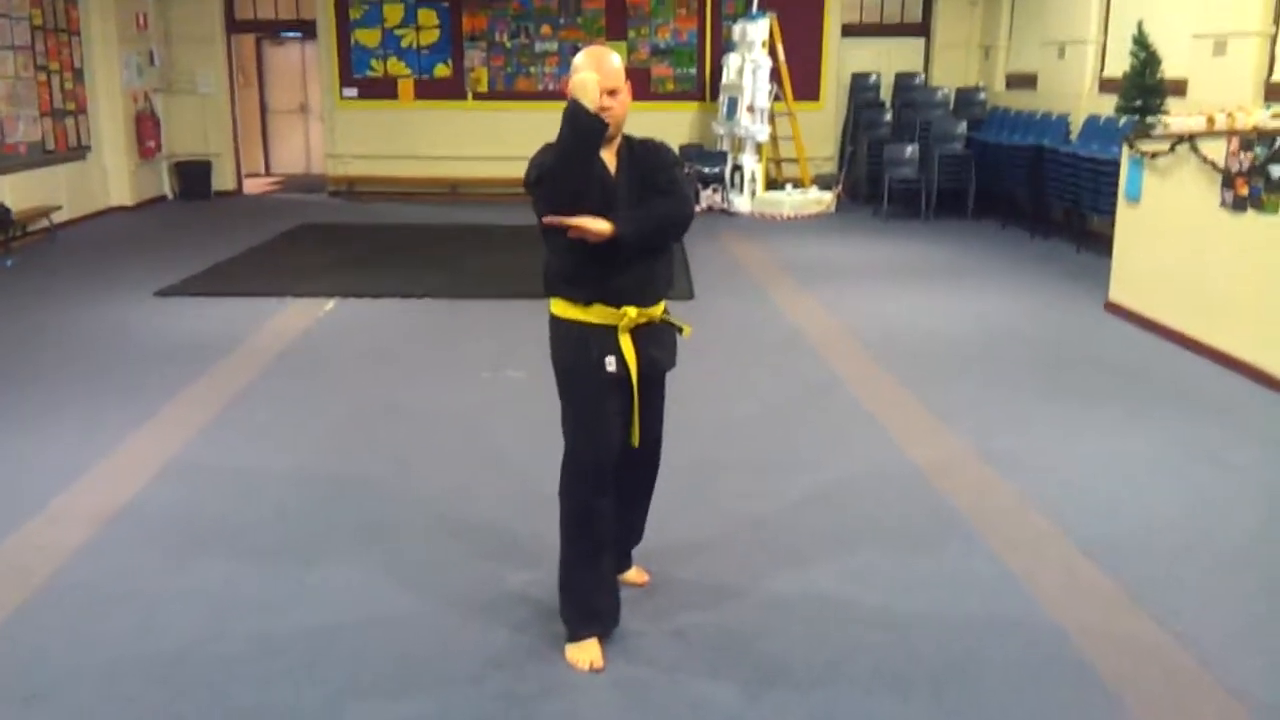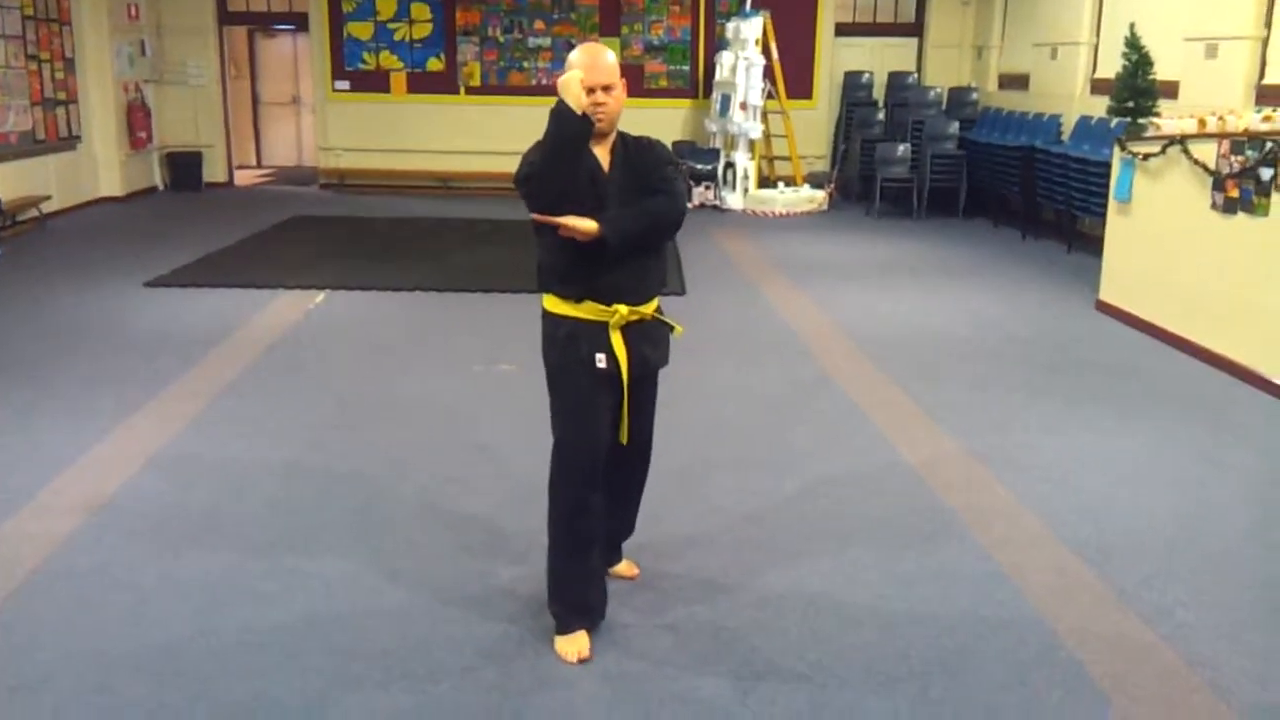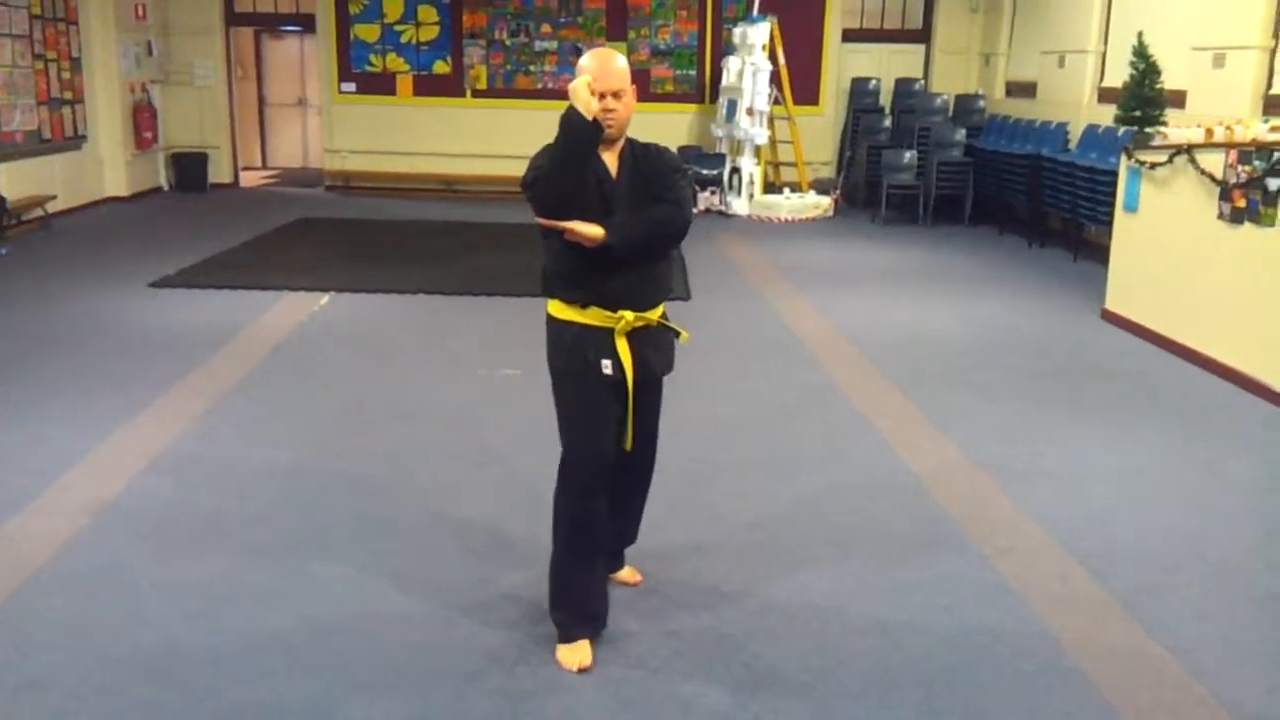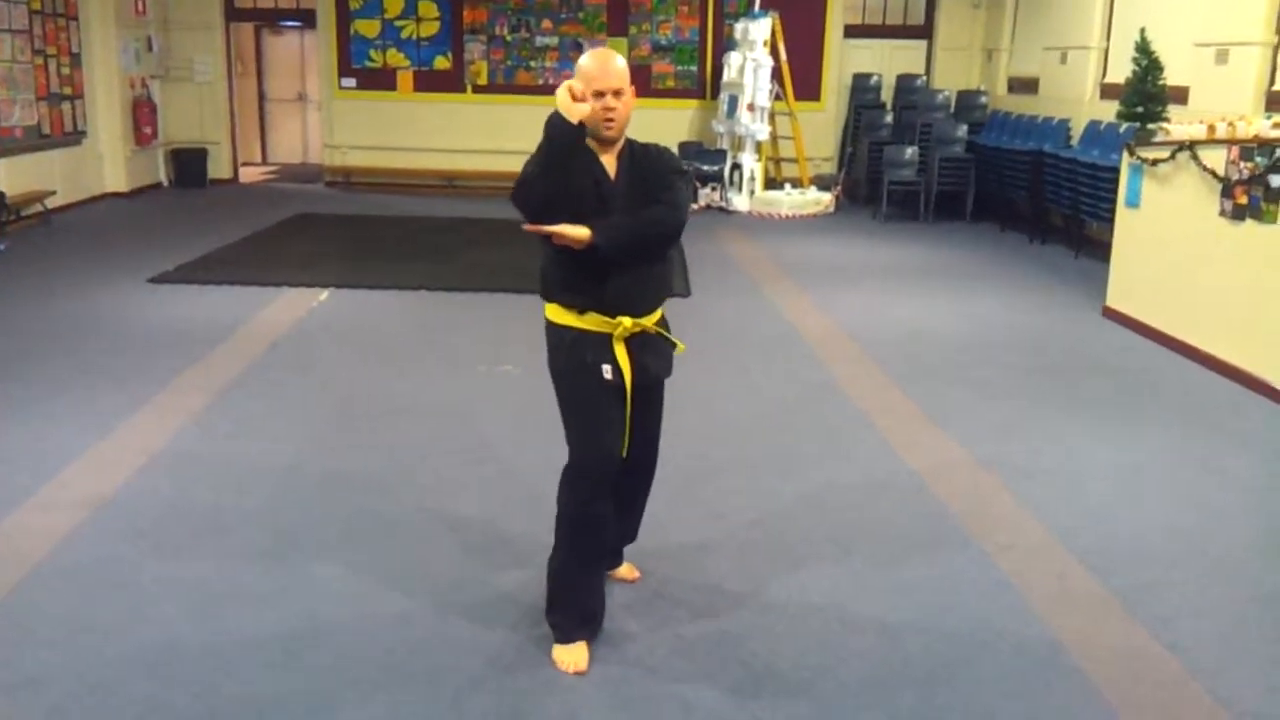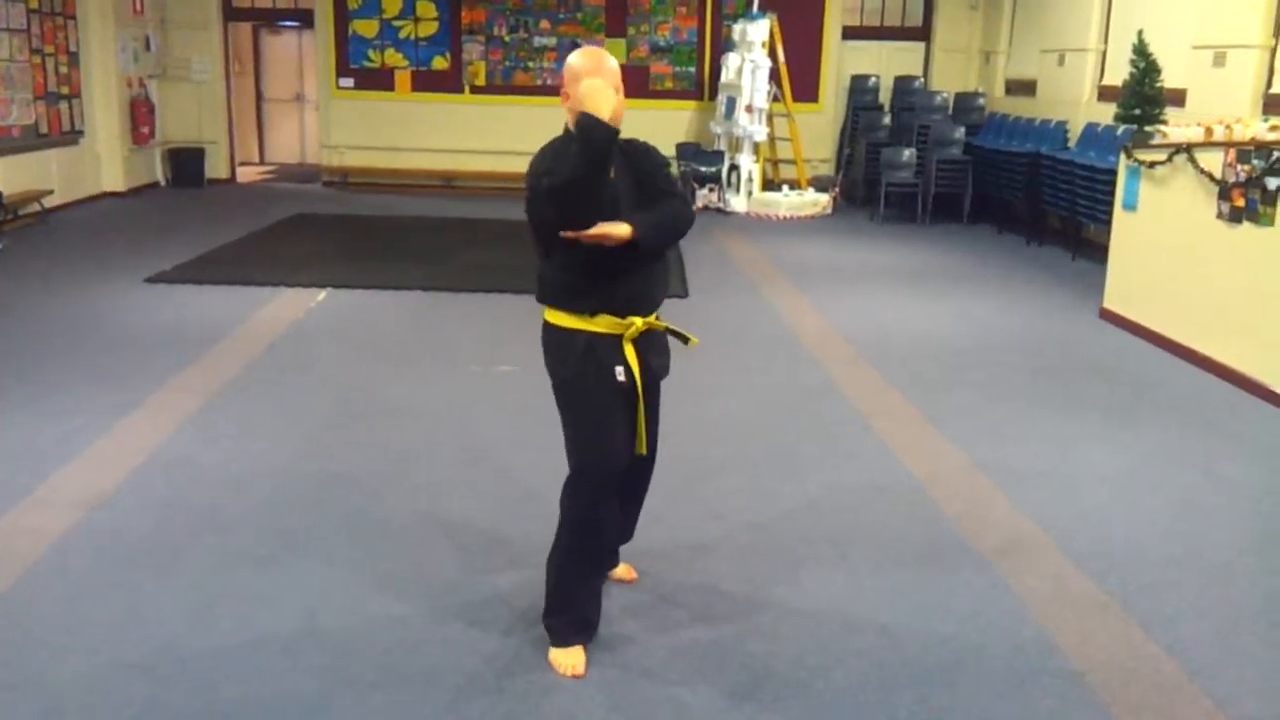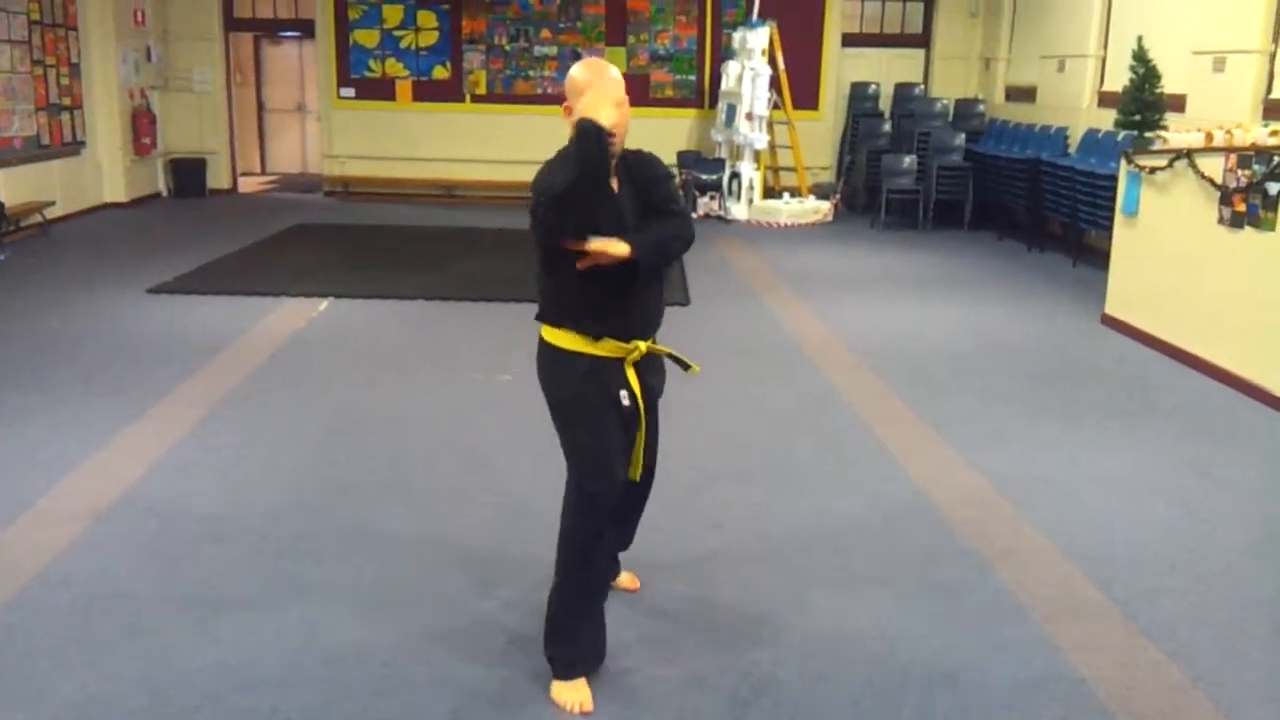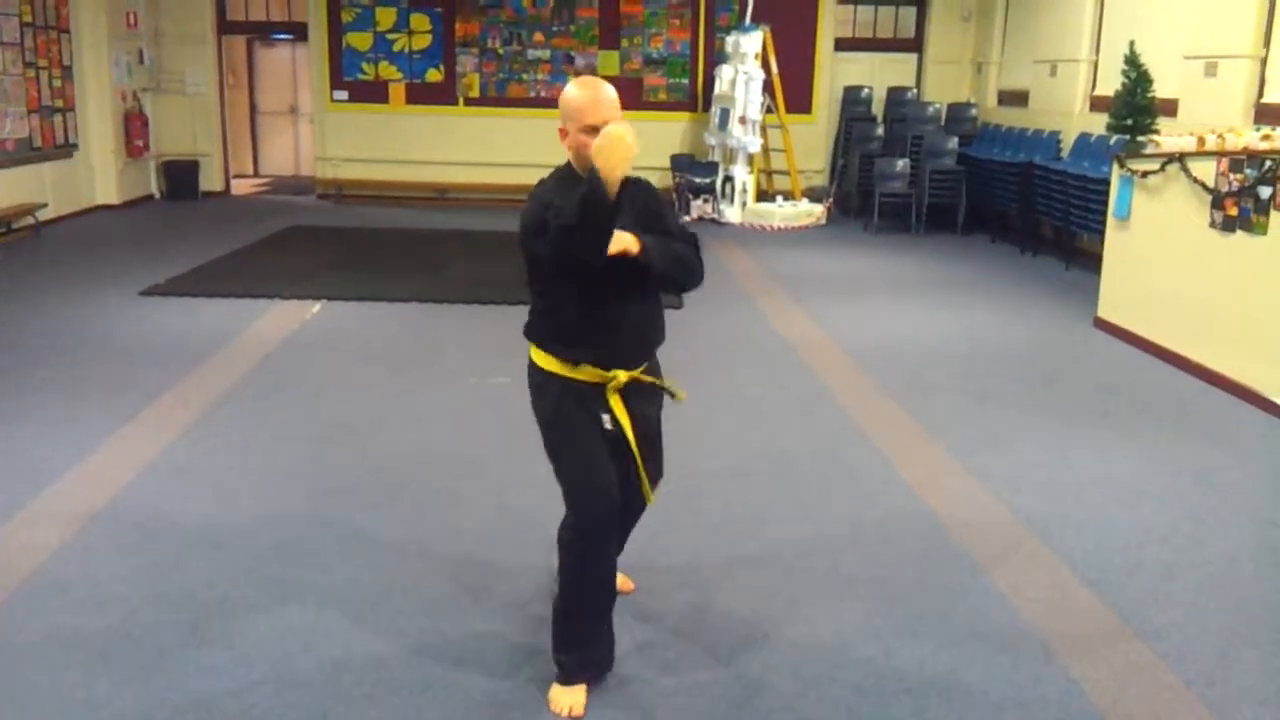
dt=0.4s
person 1, frame 1
left shoulder: (654, 157)
right shoulder: (555, 159)
left elbow: (677, 213)
right elbow: (561, 195)
left wrist: (612, 230)
right wrist: (581, 115)
left hip: (645, 332)
right hip: (583, 335)
left knee: (638, 455)
right knee: (590, 464)
left ankle: (616, 555)
right ankle: (585, 618)
person 1, frame 2
left shoulder: (650, 156)
right shoulder: (549, 155)
left elbow: (669, 213)
right elbow: (544, 195)
left wrist: (600, 229)
right wrist: (567, 114)
left hip: (639, 328)
right hip: (575, 331)
left knee: (629, 450)
right knee: (579, 459)
left ankle: (606, 548)
right ankle: (573, 610)
person 1, frame 3
left shoulder: (658, 163)
right shoulder: (558, 159)
left elbow: (674, 221)
right elbow: (551, 199)
left wrist: (606, 235)
right wrist: (579, 121)
left hip: (644, 334)
right hip: (580, 336)
left knee: (633, 456)
right knee: (586, 464)
left ankle: (609, 553)
right ankle: (576, 619)
person 1, frame 4
left shoulder: (657, 163)
right shoulder: (557, 159)
left elbow: (668, 221)
right elbow: (534, 204)
left wrist: (592, 235)
right wrist: (563, 125)
left hip: (644, 336)
right hip: (581, 339)
left knee: (637, 456)
right knee: (593, 464)
left ankle: (607, 551)
right ankle: (572, 619)
person 1, frame 5
left shoulder: (642, 158)
right shoulder: (554, 162)
left elbow: (678, 213)
right elbow: (579, 208)
left wrist: (629, 231)
right wrist: (595, 129)
left hip: (640, 335)
right hip: (581, 340)
left knee: (635, 456)
right knee: (596, 466)
left ankle: (604, 551)
right ankle: (567, 623)
person 1, frame 6
left shoulder: (645, 169)
right shoulder: (559, 177)
left elbow: (678, 229)
right elbow: (576, 214)
left wrist: (628, 247)
right wrist: (594, 134)
left hip: (636, 355)
right hip: (578, 361)
left knee: (633, 473)
right knee: (594, 488)
left ankle: (605, 561)
right ankle: (570, 657)
person 1, frame 7
left shoulder: (643, 200)
right shoulder: (550, 200)
left elbow: (688, 270)
right elbow: (563, 255)
left wrist: (639, 248)
right wrist: (601, 185)
left hip: (635, 380)
right hip: (568, 387)
left knee: (634, 487)
right knee: (590, 510)
left ankle: (601, 562)
right ankle: (581, 661)
